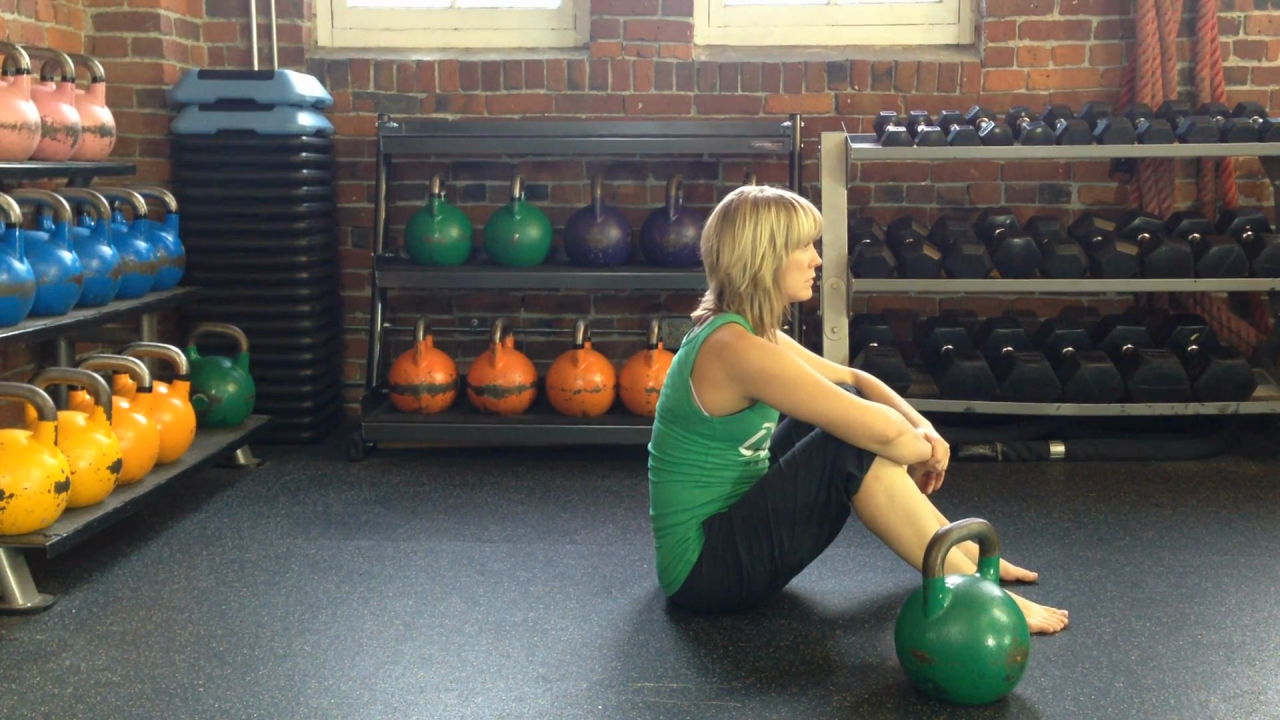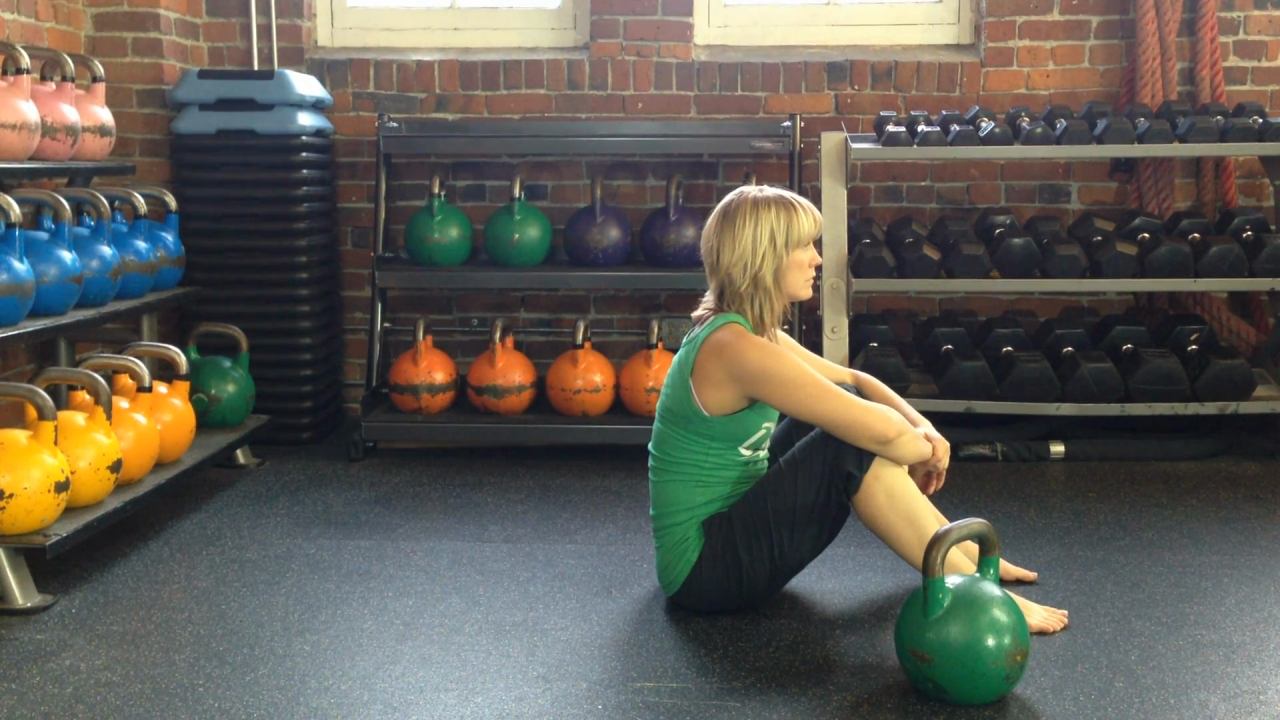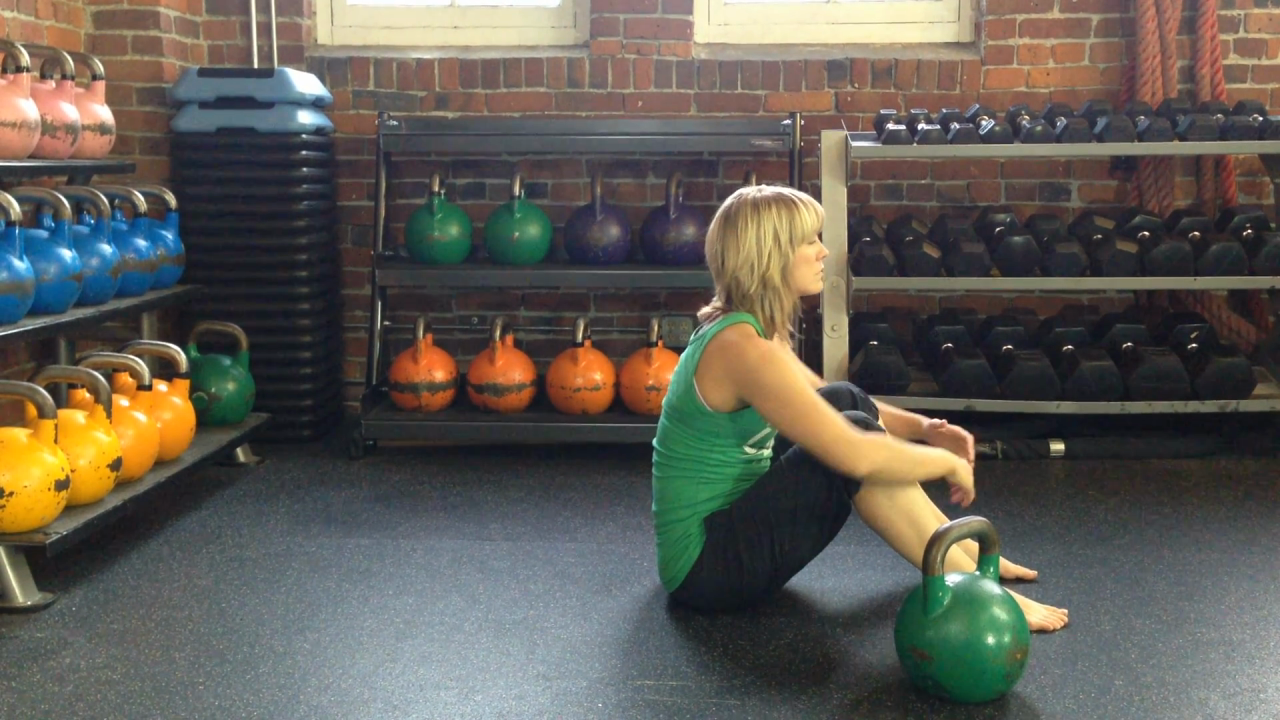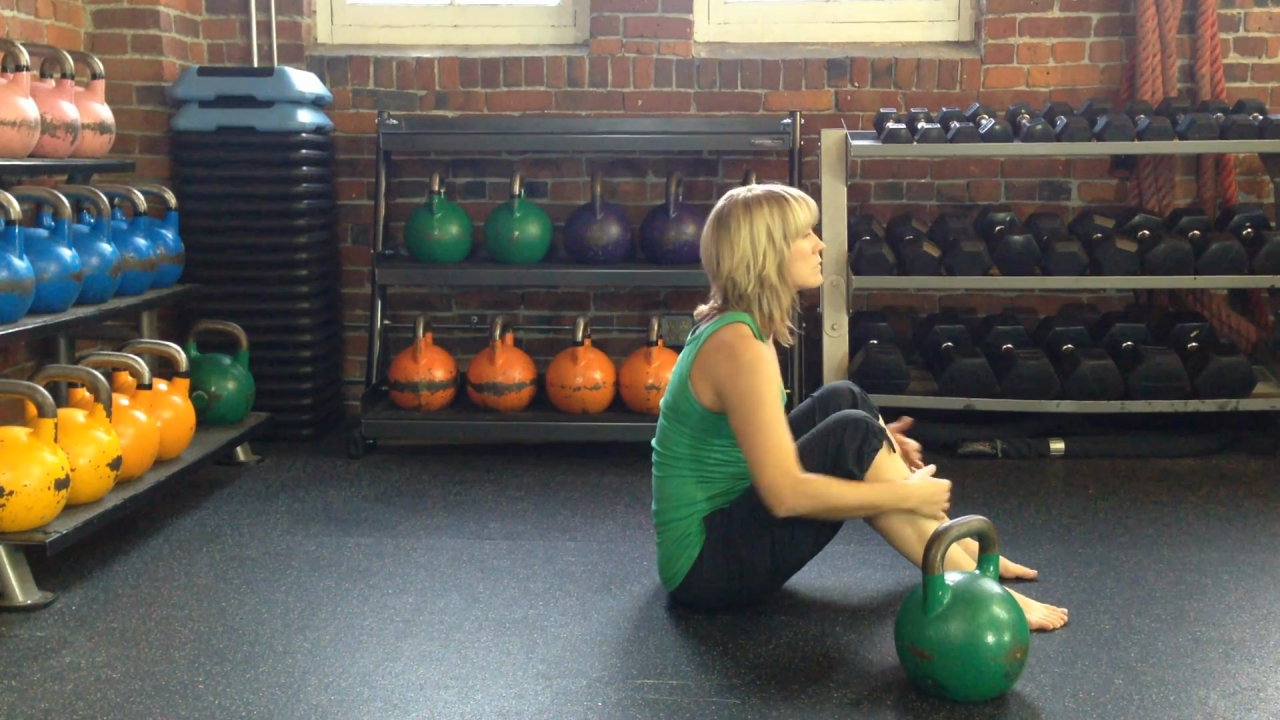
dt=0.3s
person 1, frame 1
left shoulder: (741, 331)
right shoulder: (737, 348)
left elbow: (854, 379)
right elbow: (878, 430)
left wrist: (921, 428)
right wrist: (923, 450)
left hip: (729, 524)
right hip: (705, 564)
left knee: (848, 408)
right knee: (856, 447)
left ankle: (963, 551)
person 1, frame 2
left shoulder: (743, 329)
right shoulder: (737, 347)
left elbow: (853, 380)
right elbow: (878, 430)
left wrist: (922, 428)
right wrist: (924, 450)
left hip: (726, 524)
right hip: (705, 565)
left knee: (846, 407)
right knee: (854, 446)
left ankle: (965, 552)
person 1, frame 3
left shoulder: (741, 328)
right shoulder: (744, 347)
left elbow: (823, 410)
right elbow: (855, 456)
left wrist: (918, 427)
right wrist: (945, 463)
left hip: (729, 523)
right hip: (706, 562)
left knee: (844, 400)
right knee: (855, 441)
left ankle: (961, 549)
person 1, frame 4
left shoulder: (735, 326)
right shoulder: (739, 348)
left elbow: (769, 439)
right elbow: (787, 493)
left wrist: (874, 443)
right wrist: (906, 494)
left hip: (725, 524)
right hip: (707, 561)
left knee: (841, 401)
right knee: (853, 438)
left ankle: (962, 548)
